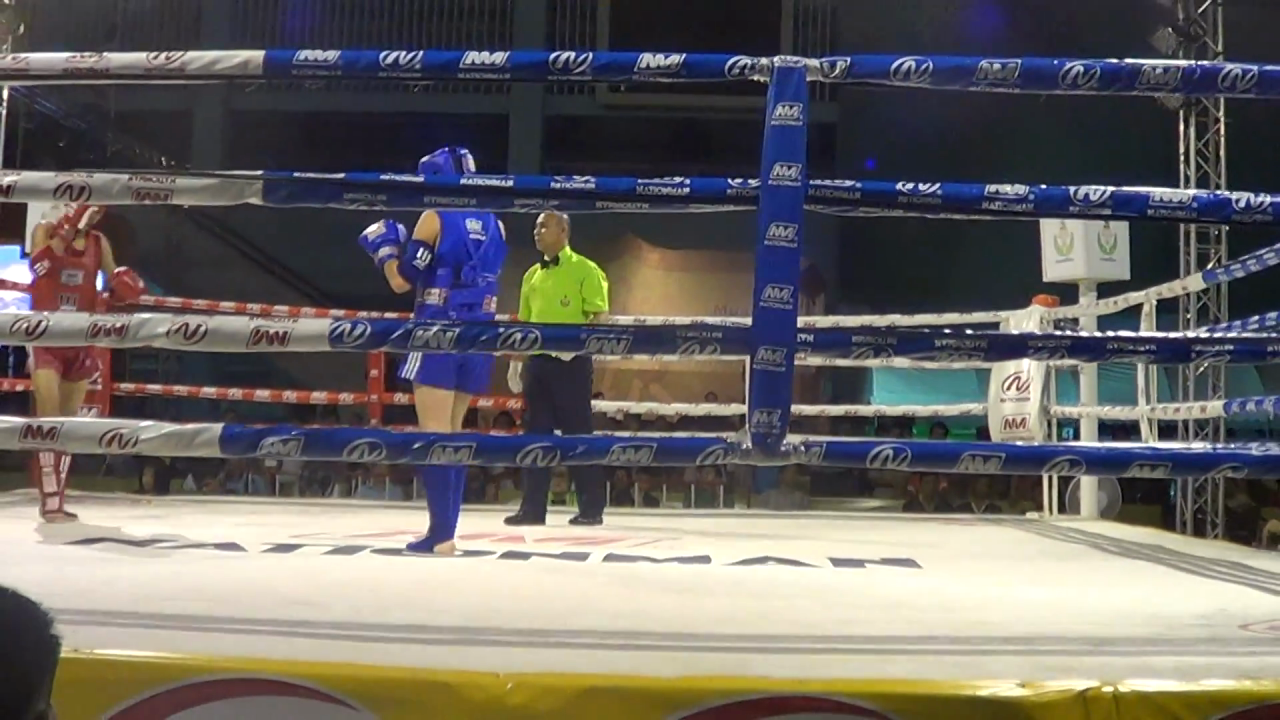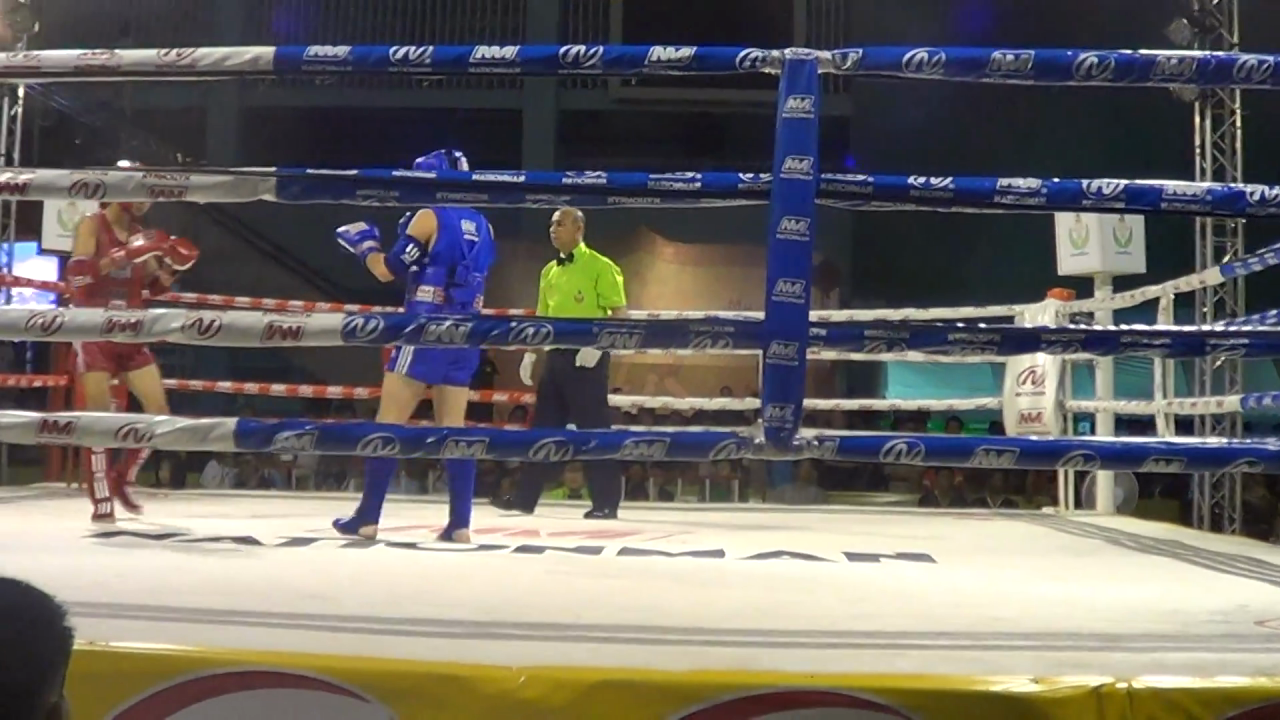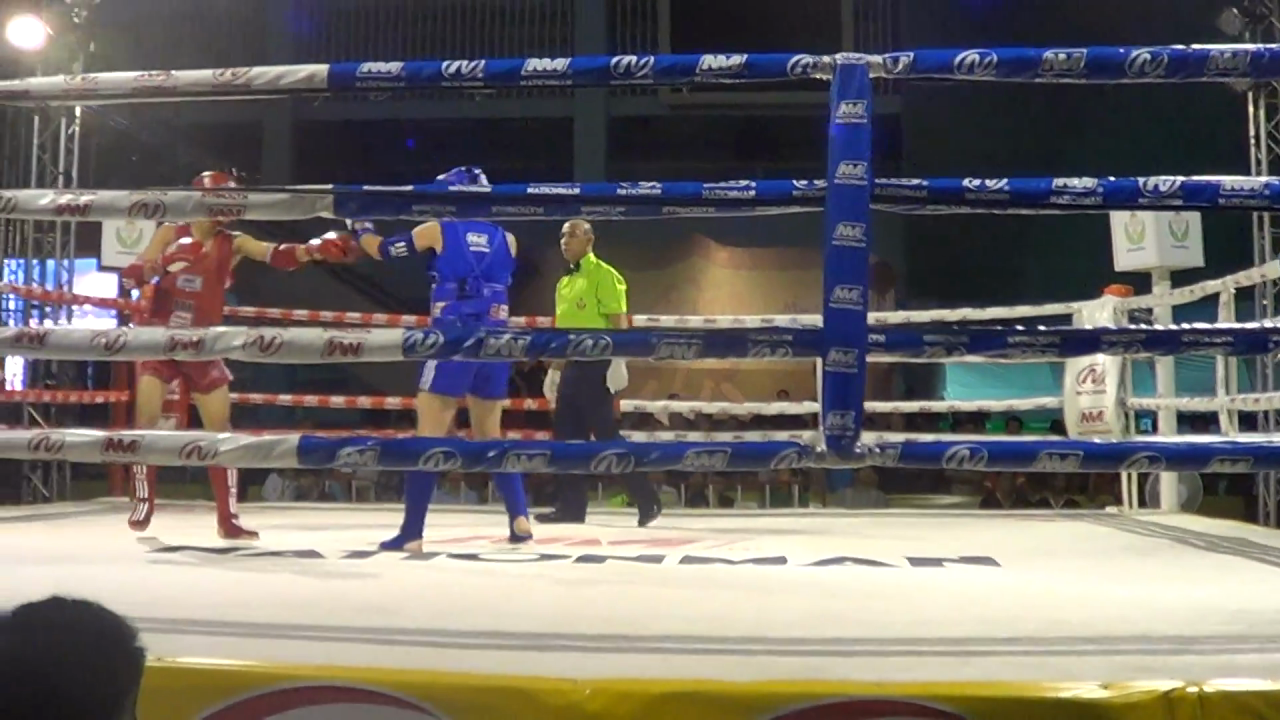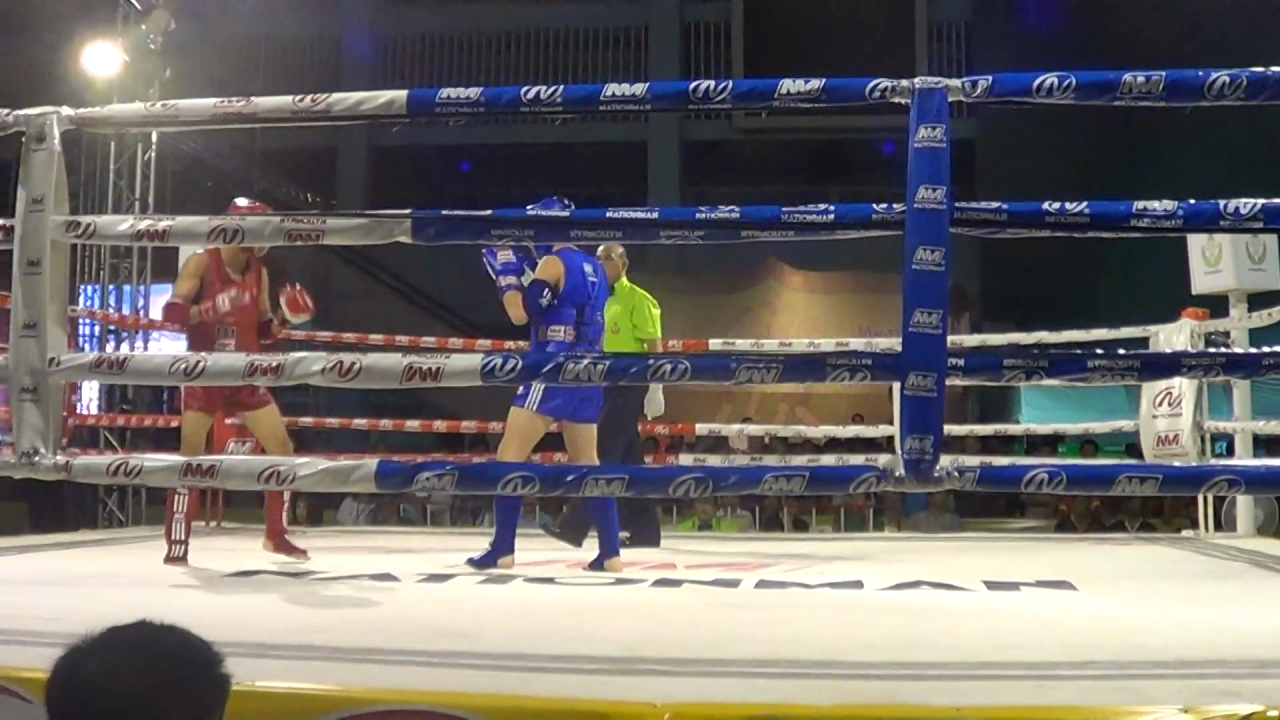
dt=0.4s
person 1, frame 1
left shoulder: (434, 218)
right shoulder: (495, 225)
left elbow: (401, 280)
left wrist: (385, 247)
left knee: (435, 434)
right knee: (452, 432)
left ankle: (441, 534)
right ankle: (447, 527)
person 1, frame 2
left shoulder: (428, 217)
right shoulder: (483, 226)
left elbow: (388, 271)
left wrist: (364, 243)
left knee: (389, 422)
right knee: (453, 429)
left ankle: (368, 517)
right ankle: (460, 523)
person 1, frame 3
left shoulder: (439, 230)
right shoulder: (507, 240)
left elbow: (384, 249)
left wrist: (357, 225)
left knee: (428, 438)
right knee: (490, 437)
left ankle: (411, 533)
right ankle: (519, 516)
person 1, frame 4
left shoulder: (553, 262)
right shoulder: (593, 268)
left elbow: (521, 314)
left wrist: (507, 275)
right wrist: (532, 274)
left knee: (510, 455)
right knee: (587, 463)
left ankle: (502, 549)
right ankle: (610, 551)
person 2, frame 1
left shoulder: (99, 242)
right shoulder: (46, 229)
left elbow: (118, 287)
right elbow: (38, 266)
left wrist: (124, 285)
right wrist: (69, 228)
left hip: (80, 341)
left knee: (68, 421)
right knee: (49, 413)
left ankle: (53, 499)
right ankle: (50, 496)
person 2, frame 2
left shoulder: (140, 233)
right shoulder: (91, 225)
left elbow: (153, 286)
right elbow: (78, 273)
left wrist: (172, 268)
right wrist: (126, 254)
left hip: (130, 334)
left knee: (158, 411)
right knee: (99, 416)
left ankle: (122, 477)
right ankle: (102, 502)
person 2, frame 3
left shoulder: (232, 244)
right shoulder: (169, 234)
left elbow: (281, 255)
right elbow: (130, 277)
left wrist: (316, 248)
right wrist: (162, 264)
left knee: (219, 433)
right knee: (146, 421)
left ankle: (227, 519)
right ankle: (143, 503)
person 2, frame 4
left shoulder: (259, 273)
right shoulder: (200, 263)
right elbow: (171, 313)
left wrist: (287, 316)
right wrist: (213, 306)
left knee: (282, 448)
right knee: (190, 457)
left ankle: (277, 534)
right ankle: (177, 542)
person 3, frame 1
left shoulder: (585, 270)
right shoulder: (532, 275)
left elbow: (600, 316)
right wrist: (514, 363)
left hip: (571, 363)
right hip: (537, 362)
left knee: (578, 434)
right knee: (536, 434)
left ankle: (591, 507)
right ankle: (533, 508)
person 3, frame 2
left shoulder: (600, 267)
right shoulder: (549, 271)
left elbow: (619, 313)
left wrist: (598, 344)
right wrist: (529, 354)
left hip: (587, 360)
right hip: (556, 357)
left knee: (594, 430)
right knee: (543, 426)
left ankle: (605, 502)
right ankle: (525, 495)
person 3, frame 3
left shoulder: (604, 275)
right shoulder: (563, 283)
left elbow: (619, 321)
left wrist: (619, 362)
right wrist: (554, 371)
left hip: (596, 365)
right hip: (572, 366)
left knee: (606, 435)
right knee: (566, 435)
left ankle: (646, 500)
right ankle: (570, 506)
person 3, frame 4
left shoulder: (637, 300)
left elbow: (654, 346)
left wrist: (655, 389)
left hip: (628, 386)
right hip: (606, 387)
left knee: (602, 455)
right knee: (628, 459)
left ankle: (573, 526)
right ankle: (645, 530)
